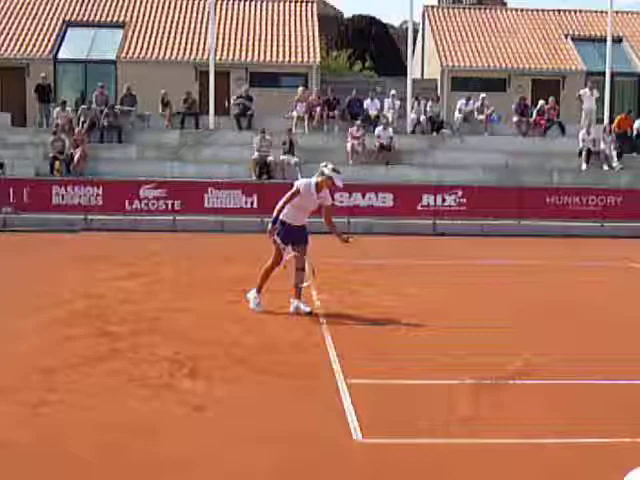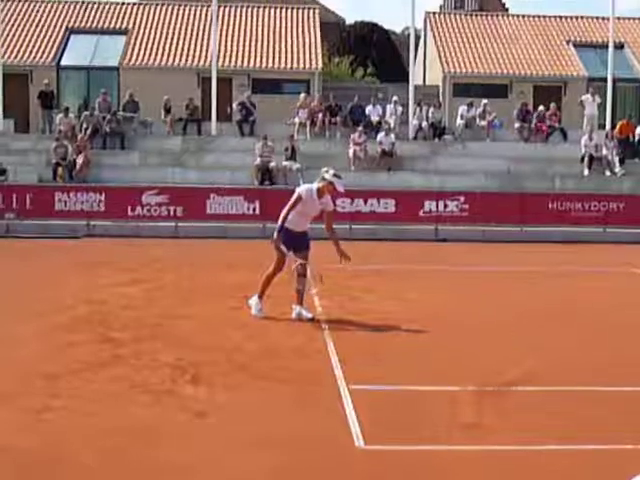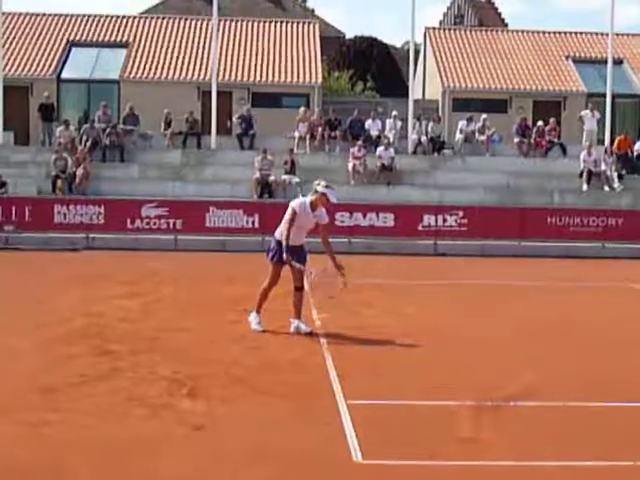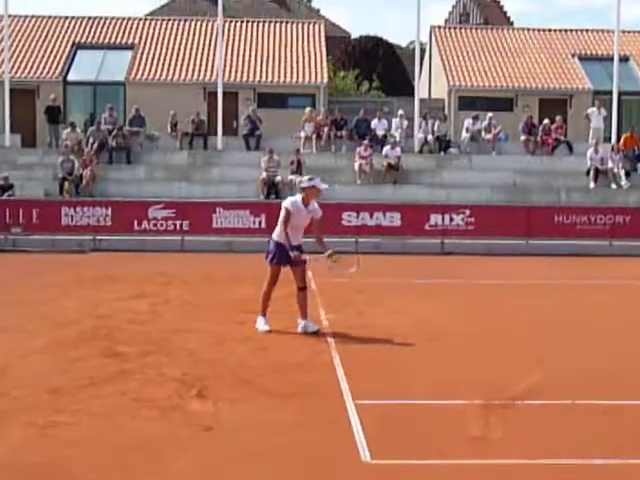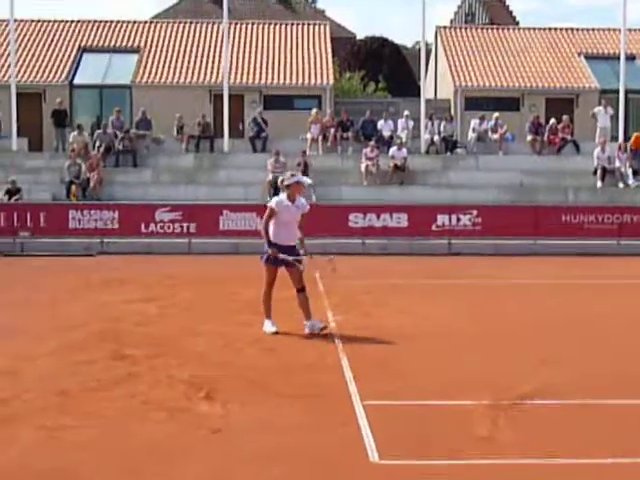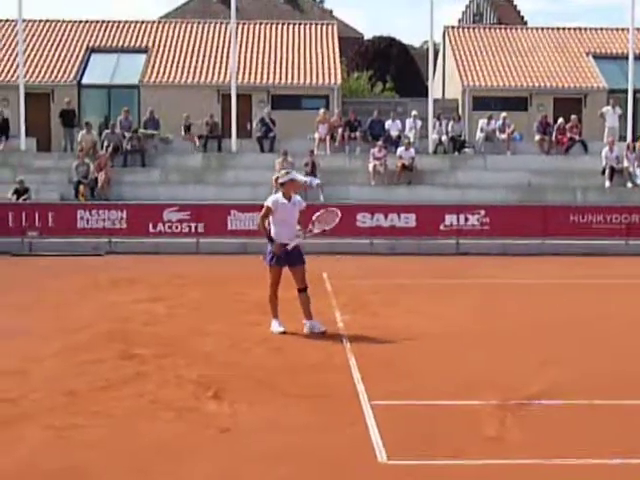
dt=0.4s
person 1, frame 1
left shoulder: (325, 197)
right shoulder: (303, 185)
left elbow: (328, 221)
right elbow: (283, 203)
left wrist: (340, 236)
right wrist: (273, 223)
left hip: (300, 228)
right hip: (284, 224)
left knee: (301, 265)
right knee: (275, 262)
left ankle: (296, 302)
right ankle: (256, 294)
person 1, frame 2
left shoulder: (327, 202)
right shoulder: (305, 190)
left elbow: (329, 227)
right elbow: (287, 210)
left wrist: (339, 249)
right wrist: (278, 231)
left hip: (302, 234)
right hip: (286, 230)
left knee: (302, 270)
right knee: (277, 268)
left ankle: (298, 308)
right ankle: (257, 300)
person 1, frame 3
left shoulder: (322, 215)
right shoulder: (298, 205)
left elbow: (325, 241)
right elbow: (287, 228)
left wrist: (335, 262)
right wrist: (285, 251)
left hip: (298, 247)
right hip: (281, 243)
left knee: (299, 284)
right knee: (272, 281)
left ankle: (296, 321)
right ankle: (255, 315)
person 1, frame 4
left shoulder: (315, 209)
right shoulder: (291, 203)
left elbow: (317, 234)
right elbow: (283, 228)
left wrist: (326, 251)
right wrist: (290, 249)
left hip: (296, 246)
right hip: (280, 245)
left knee: (302, 284)
right knee: (271, 283)
left ankle: (304, 321)
right ankle: (262, 318)
person 1, frame 5
left shoulder: (302, 204)
right shoulder: (277, 202)
right elbow: (264, 225)
left wrist: (302, 245)
right wrist: (270, 245)
left hip: (291, 248)
right hip: (275, 248)
left knee: (300, 286)
right knee: (269, 285)
left ankle: (310, 322)
right ankle: (268, 321)
person 1, frame 6
left shoulder: (298, 201)
right shoulder: (274, 201)
right elbow: (261, 222)
left wrist: (302, 230)
right wrist: (272, 241)
left hip: (293, 247)
right hip: (277, 248)
left knee: (302, 285)
right knee: (274, 286)
left ankle: (309, 322)
right ankle: (275, 321)
